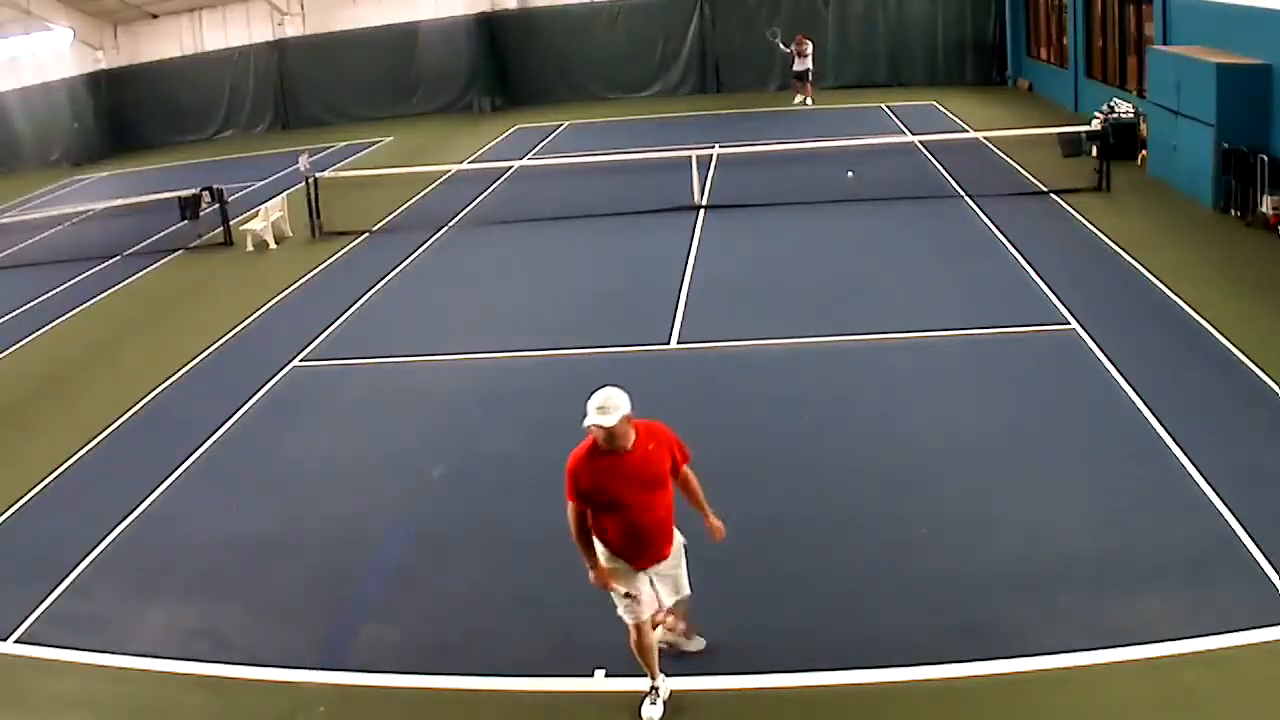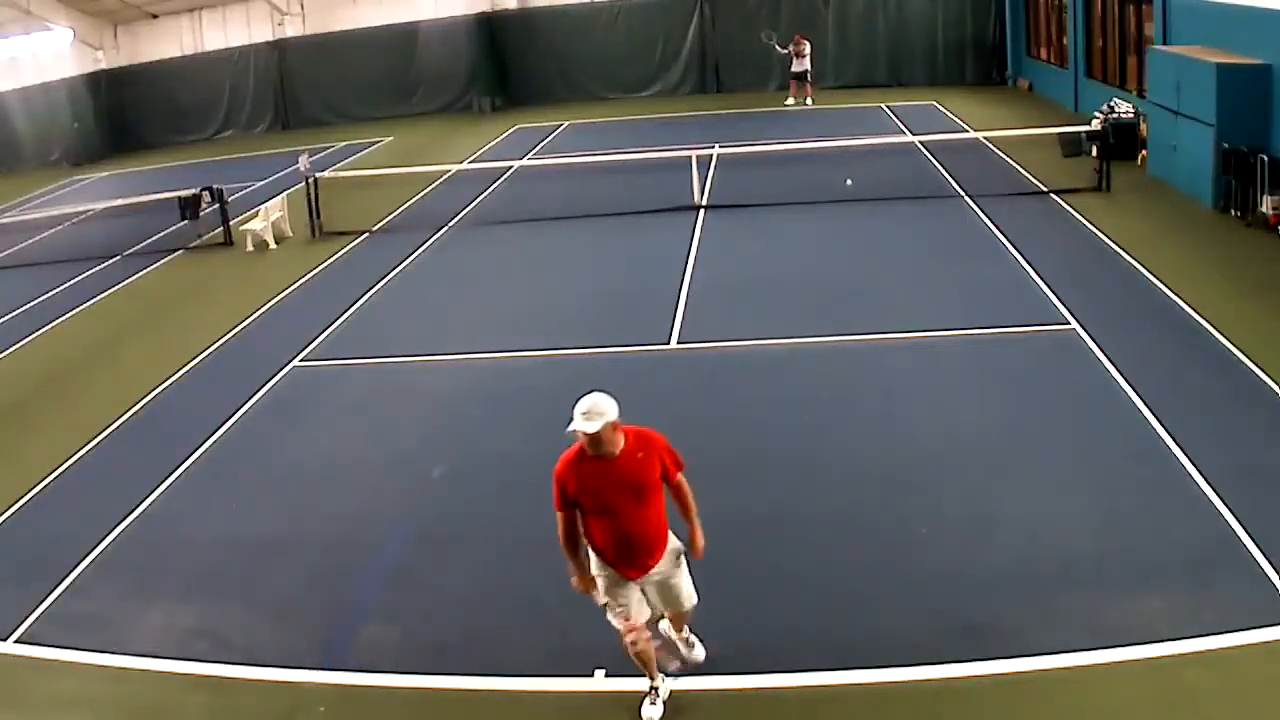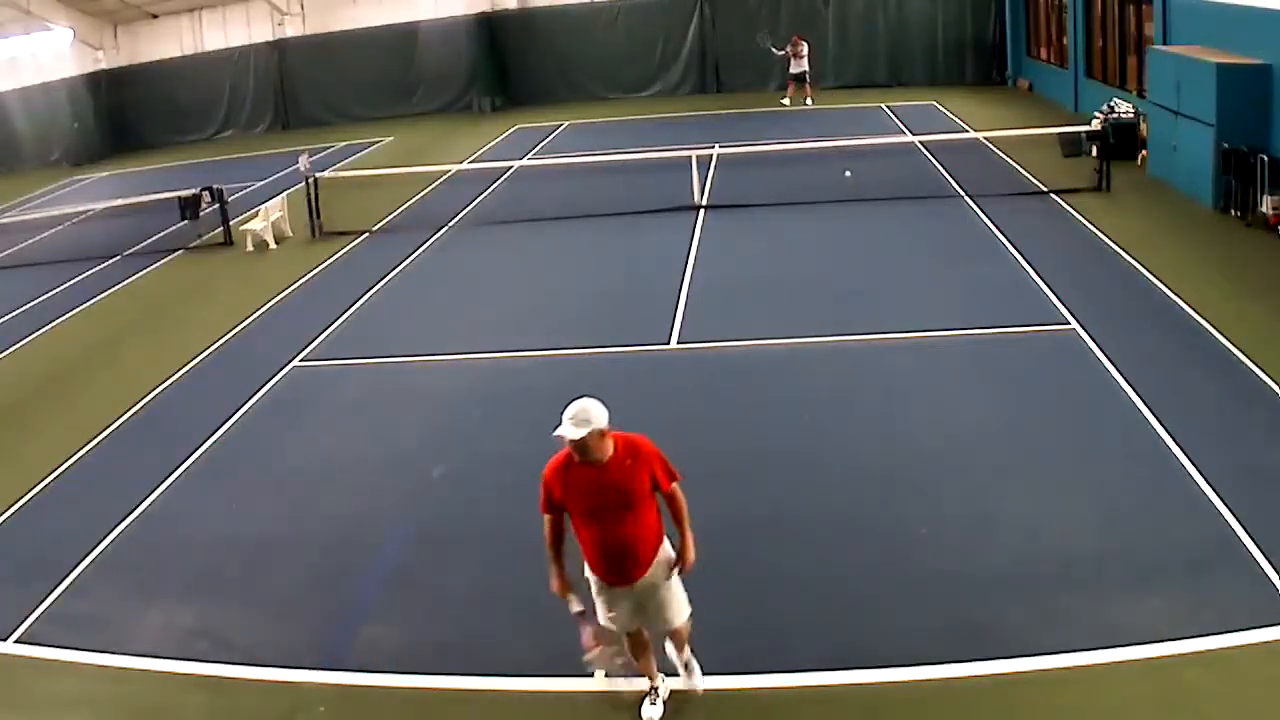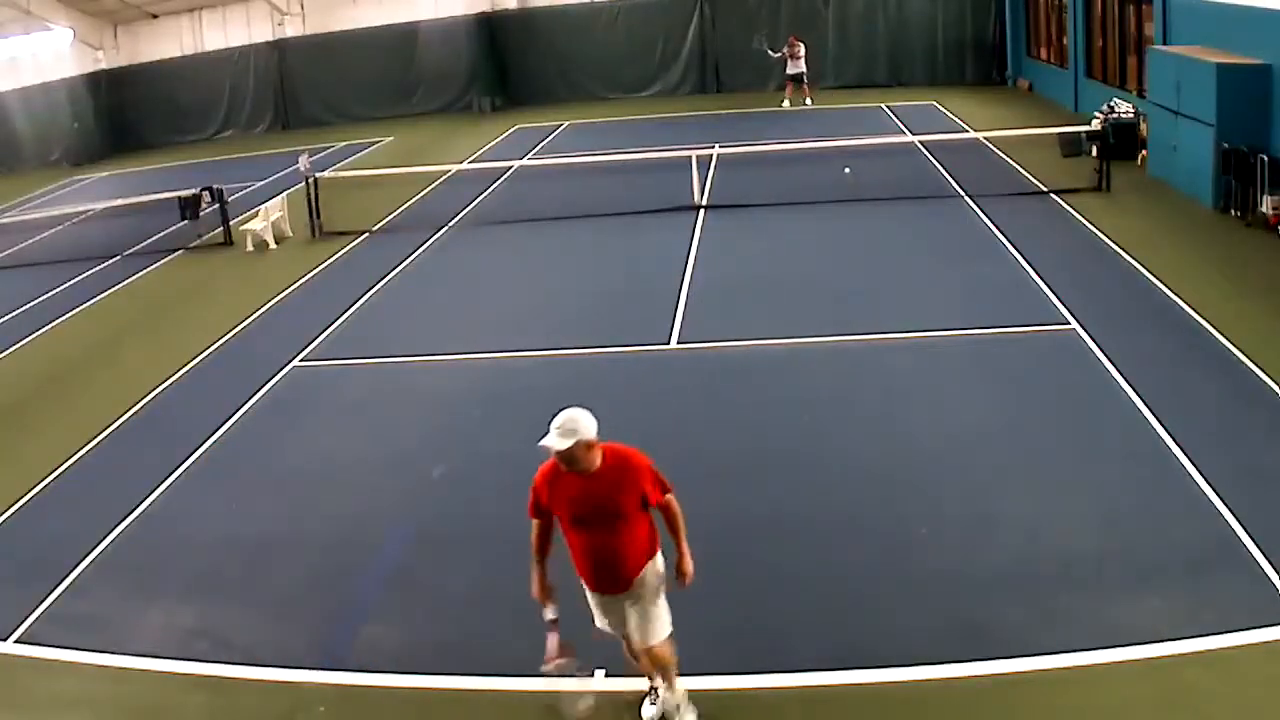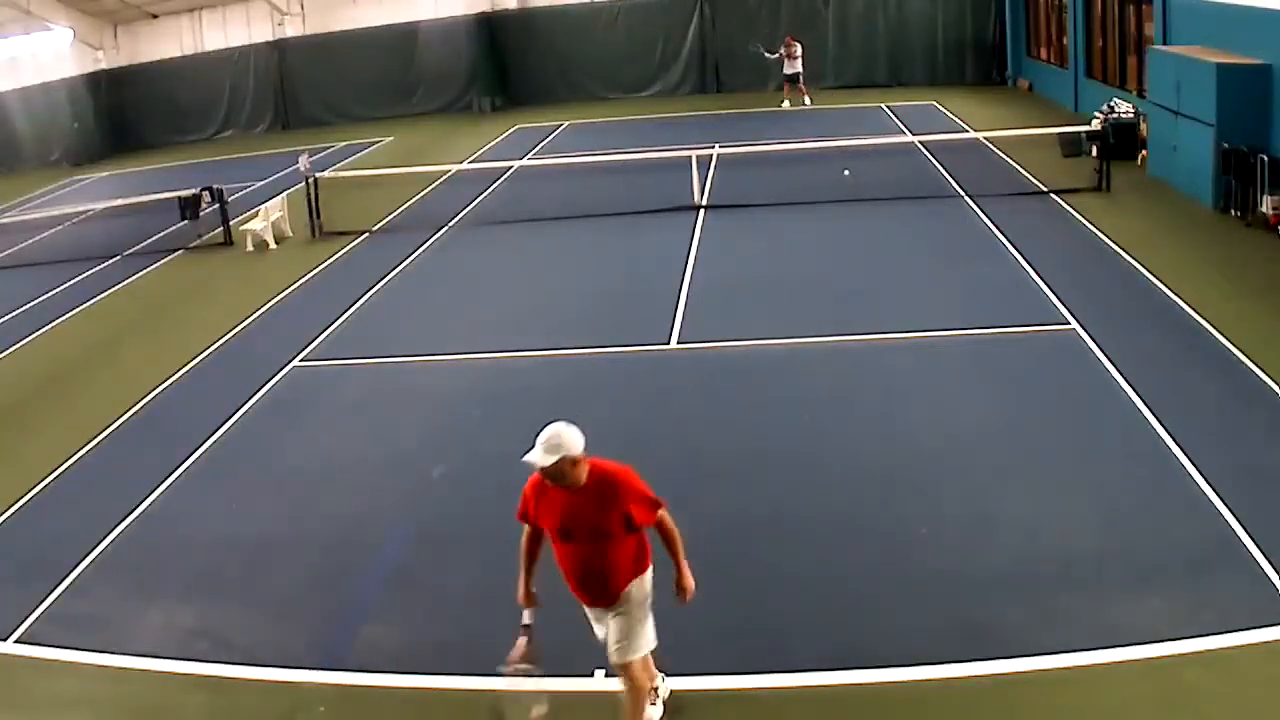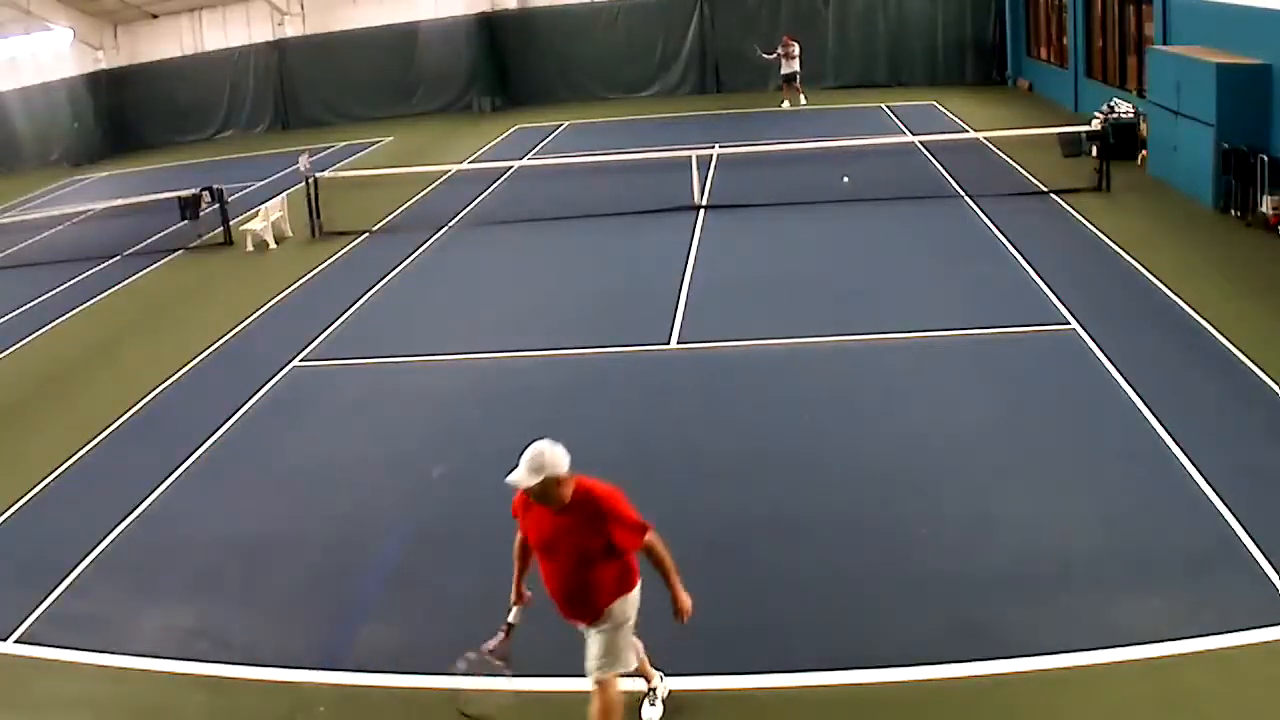
dt=0.1s
person 1, frame 1
left shoulder: (659, 437)
right shoulder: (580, 463)
left elbow: (683, 474)
right elbow: (577, 516)
left wrist: (707, 515)
right wrist: (594, 565)
left hip: (666, 546)
right hip: (618, 558)
left knee: (676, 601)
right knee: (639, 624)
left ankle: (670, 631)
right ankle: (656, 684)
person 1, frame 2
left shoulder: (650, 443)
right shoulder: (568, 468)
left elbow: (676, 480)
right elbow: (566, 521)
left wrist: (694, 528)
right wrist: (578, 570)
left hip: (661, 552)
right hip: (611, 565)
left knee: (683, 608)
right knee: (634, 632)
left ankle: (677, 630)
right ankle: (656, 684)
person 1, frame 3
left shoulder: (641, 452)
right shoulder: (557, 472)
left elbow: (672, 491)
right elbow: (553, 522)
left wrist: (686, 540)
right wrist: (558, 572)
left hip: (651, 560)
right hip: (603, 573)
left knee: (676, 625)
right knee: (633, 632)
left ankle: (681, 652)
right ankle: (656, 684)
person 1, frame 4
left shoulder: (631, 464)
right shoulder: (547, 479)
left elbow: (667, 502)
right elbow: (541, 526)
left wrist: (683, 552)
right wrist: (539, 575)
left hip: (643, 570)
right hip: (595, 579)
left knee: (652, 645)
right knee: (629, 636)
left ankle: (674, 693)
right ankle: (654, 683)
person 1, frame 5
left shoulder: (618, 482)
right shoulder: (536, 489)
left elbow: (661, 519)
right elbow: (531, 532)
left wrist: (681, 568)
right wrist: (525, 581)
left hip: (628, 582)
right hip: (586, 590)
left knee: (627, 664)
right knee: (630, 642)
right ankle: (655, 683)
person 1, frame 6
left shoulder: (603, 504)
right shoulder: (525, 501)
left elbow: (649, 543)
right elbow: (524, 537)
left wrist: (677, 590)
right wrist: (518, 582)
left hip: (614, 601)
right hip: (574, 605)
left knee: (602, 683)
right knee: (620, 647)
right ankle: (654, 682)
